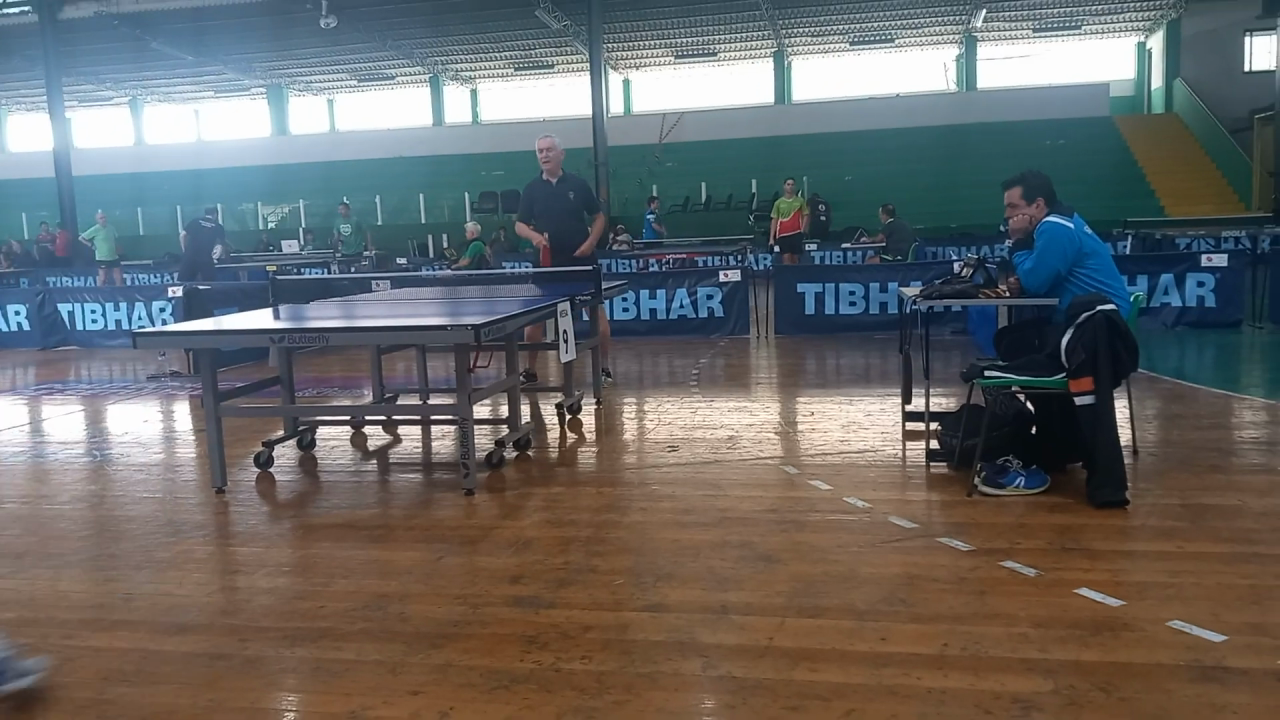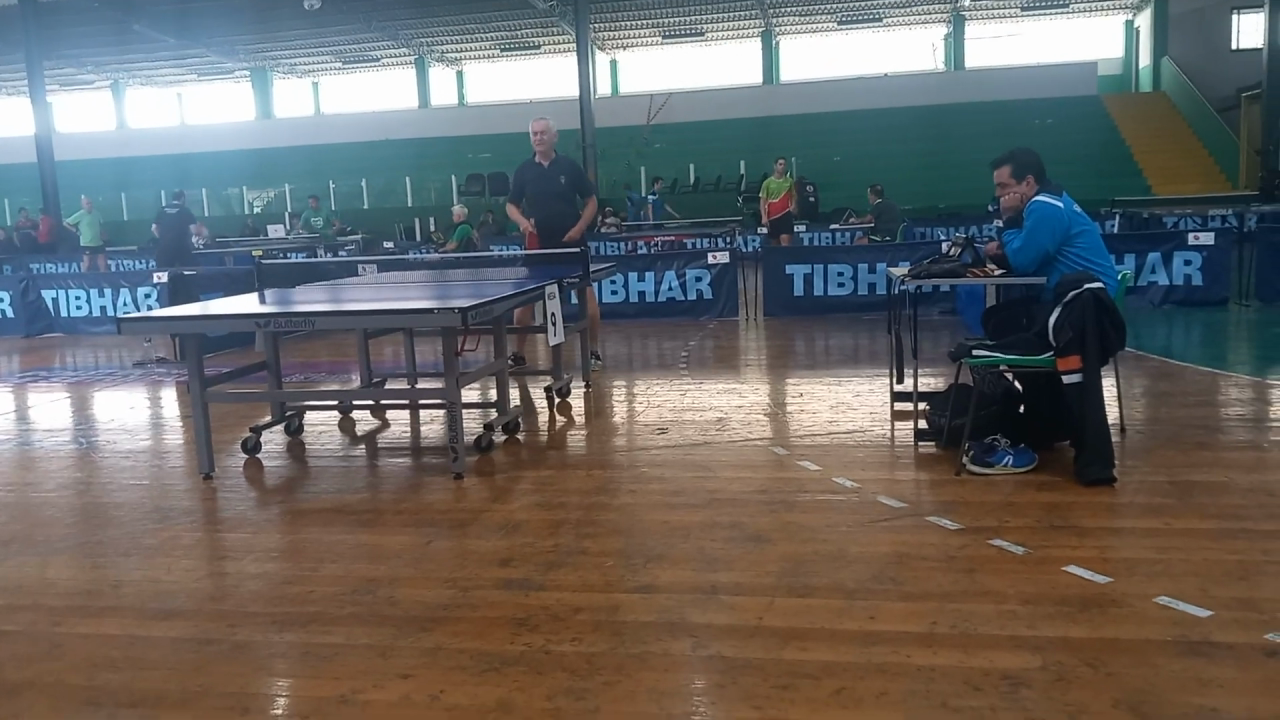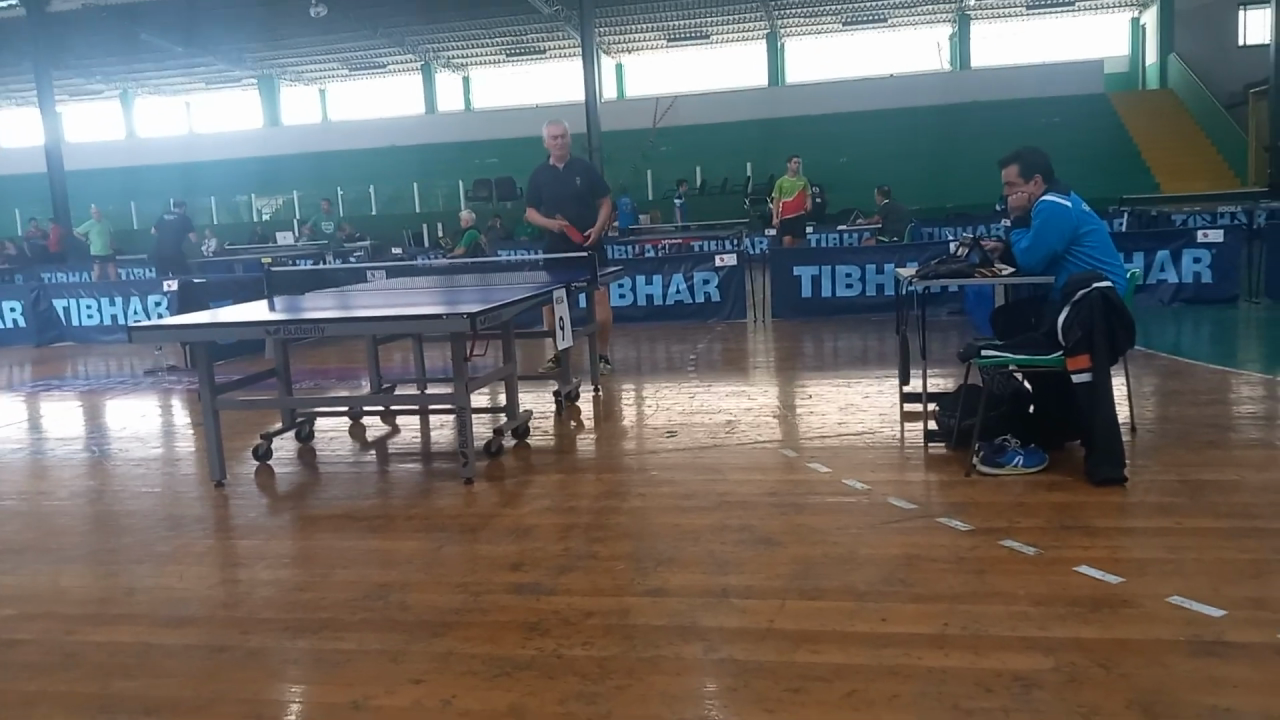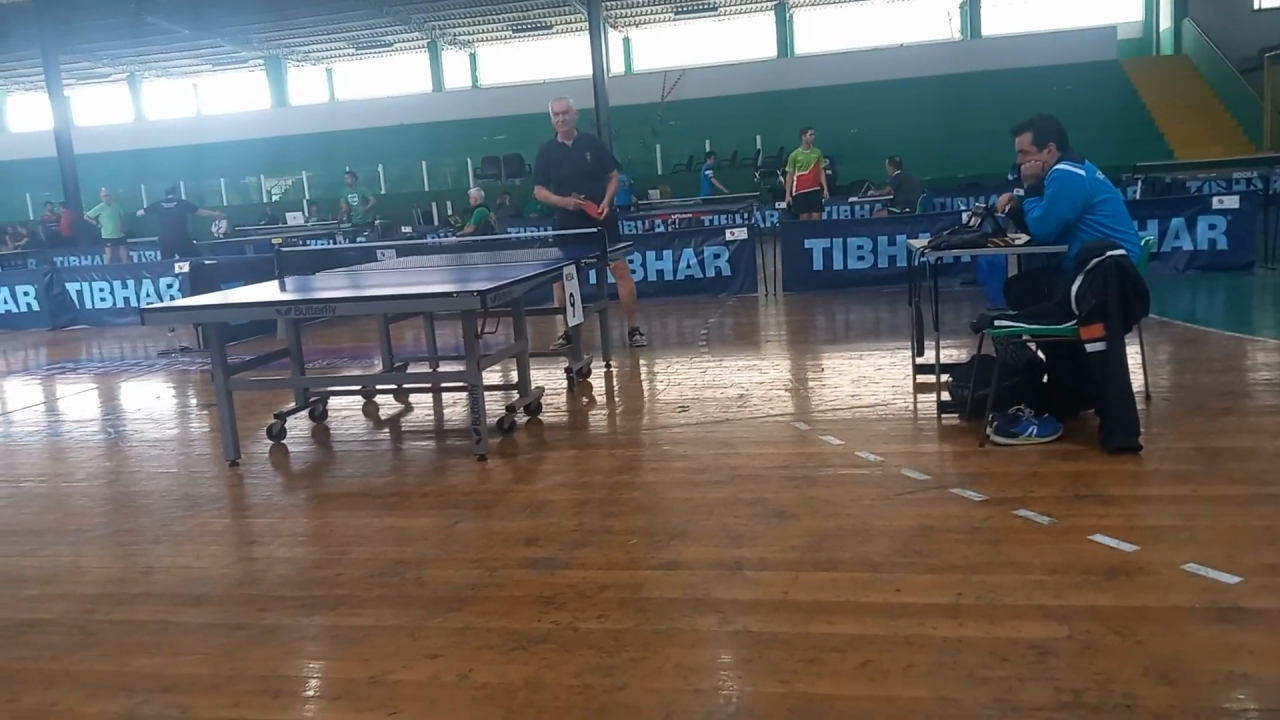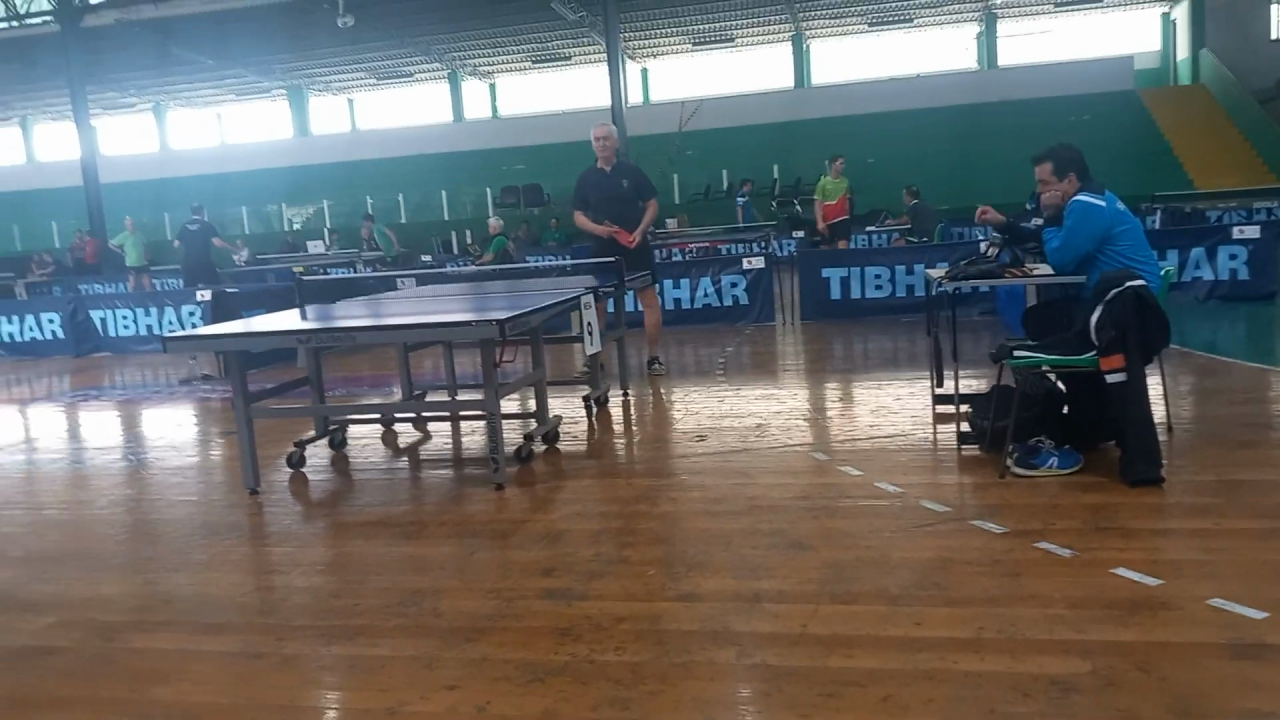
dt=0.4s
person 1, frame 1
left shoulder: (1055, 229)
right shoulder: (1058, 224)
left elbow: (1034, 282)
right elbow: (1039, 280)
left wrist: (1019, 241)
right wrist: (1020, 283)
left knee: (1014, 346)
right knee: (1010, 339)
person 1, frame 2
left shoulder: (1043, 208)
right shoulder: (1049, 204)
left elbow: (1023, 263)
right elbow: (1027, 260)
left wrist: (1011, 222)
right wrist: (1002, 251)
left hip: (1085, 306)
right hip: (1077, 301)
left knee: (1002, 325)
right knee: (997, 319)
person 1, frame 3
left shoulder: (1052, 208)
right shoulder: (1057, 202)
left elbow: (1030, 262)
right elbow: (1034, 258)
left wrist: (1019, 220)
right wrist: (1005, 250)
left hip: (1094, 305)
right hip: (1089, 300)
left knee: (1009, 323)
right knee: (1007, 318)
right ankle: (1057, 423)
person 1, frame 4
left shoulder: (1066, 176)
right shoulder: (1071, 170)
left elbow: (1042, 231)
right elbow: (1042, 223)
left wrist: (1032, 187)
right wrist: (1017, 206)
left knee: (1022, 294)
right knee: (1020, 287)
left ankle: (1065, 399)
right ankle: (1072, 392)
person 1, frame 5
left shoulder: (1087, 206)
right shoulder: (1089, 201)
left elbow: (1061, 260)
right elbow: (1050, 245)
left wrist: (1050, 217)
right wrist: (1004, 223)
left knee: (1041, 324)
right knee: (1041, 318)
right ankle: (1092, 425)
person 2, frame 1
left shoulder: (578, 184)
right shoulder: (531, 189)
left elbow: (599, 217)
right elbow: (520, 225)
left wrist: (590, 242)
right wrist: (534, 236)
left hip: (580, 261)
right hip: (548, 263)
left knee: (597, 312)
left ankle: (604, 369)
right ankle: (530, 371)
person 2, frame 2
left shoulder: (570, 167)
right shoulder: (523, 171)
left elbow: (591, 201)
right elbow: (511, 205)
left wrist: (579, 228)
right wrist: (522, 222)
left hip: (570, 244)
right hip: (538, 246)
left knee: (587, 296)
left ankle: (594, 352)
right ankle: (518, 354)
person 2, frame 3
left shoulder: (585, 168)
right shoulder: (538, 175)
left elbow: (605, 202)
right elbow: (530, 212)
left wrist: (598, 228)
right wrist: (550, 223)
left hip: (589, 245)
right hip: (557, 248)
left knee: (600, 297)
left ankle: (603, 355)
right ankle: (559, 354)
person 2, frame 4
left shoulder: (593, 143)
right shoulder: (546, 152)
left elbow: (613, 176)
right elbow: (539, 190)
left wrist: (607, 201)
right wrist: (563, 201)
left hip: (601, 220)
right hip: (568, 223)
left knee: (621, 270)
left ankle: (633, 328)
right ankle: (569, 331)
person 2, frame 5
left shoulder: (632, 172)
right shoulder: (586, 178)
left elbow: (652, 205)
right elbow: (578, 216)
left wrist: (641, 231)
right wrist: (598, 229)
left hip: (635, 248)
right hip: (603, 251)
left knee: (649, 299)
right knee: (596, 304)
left ankle: (654, 358)
